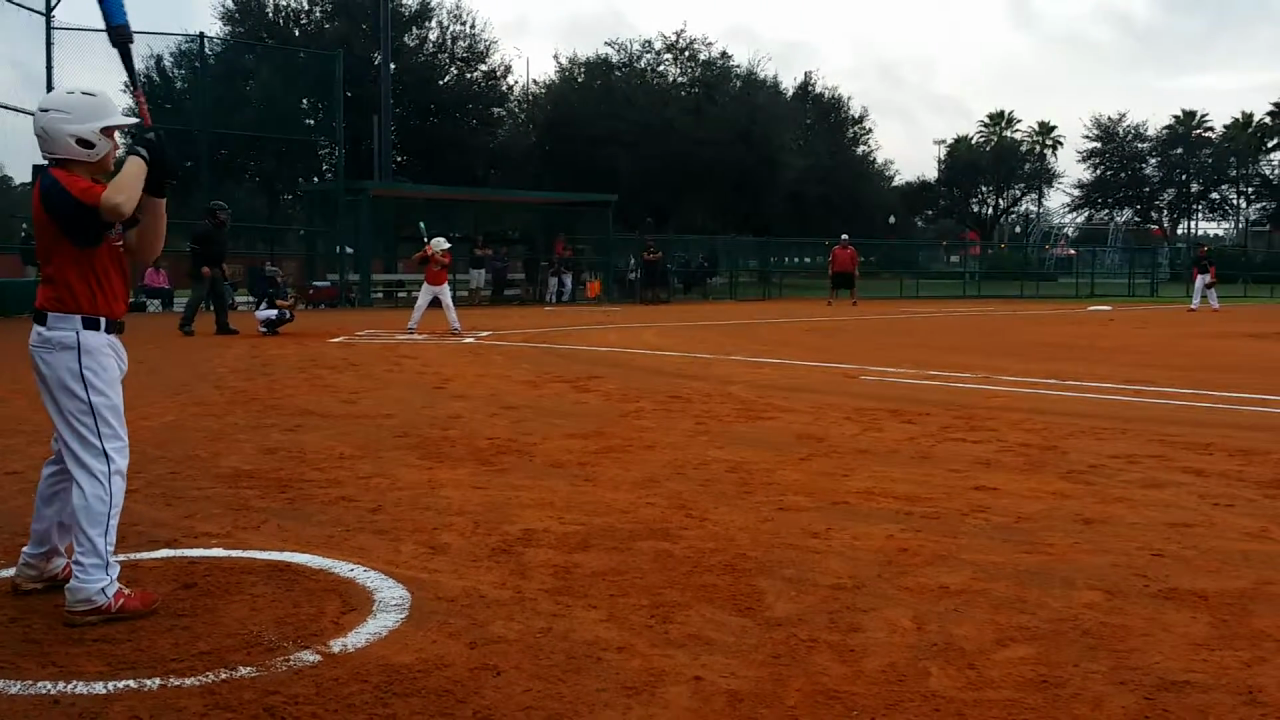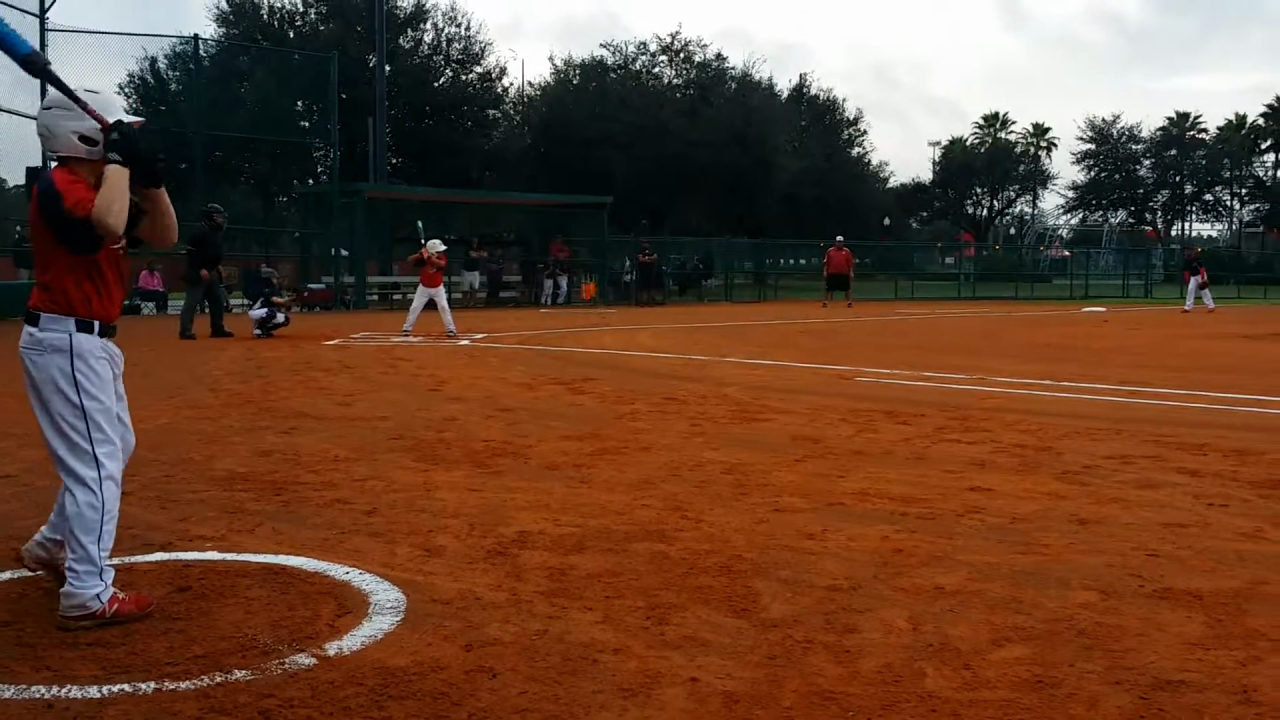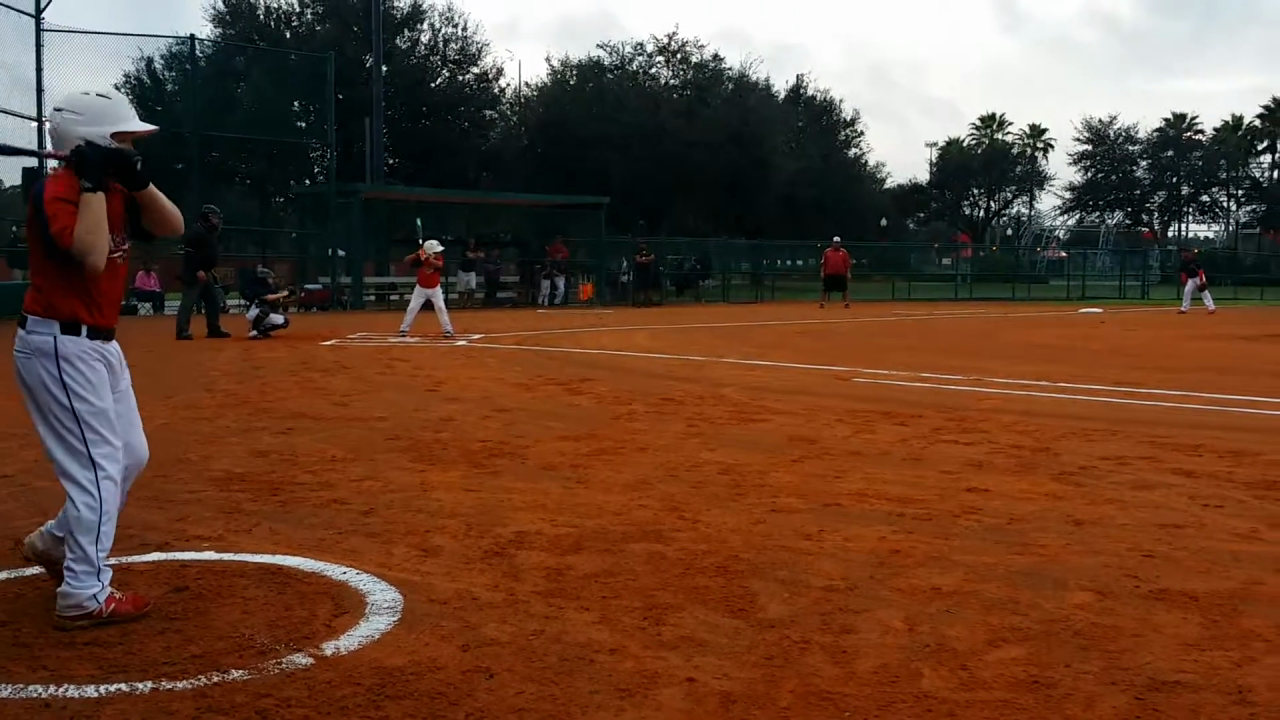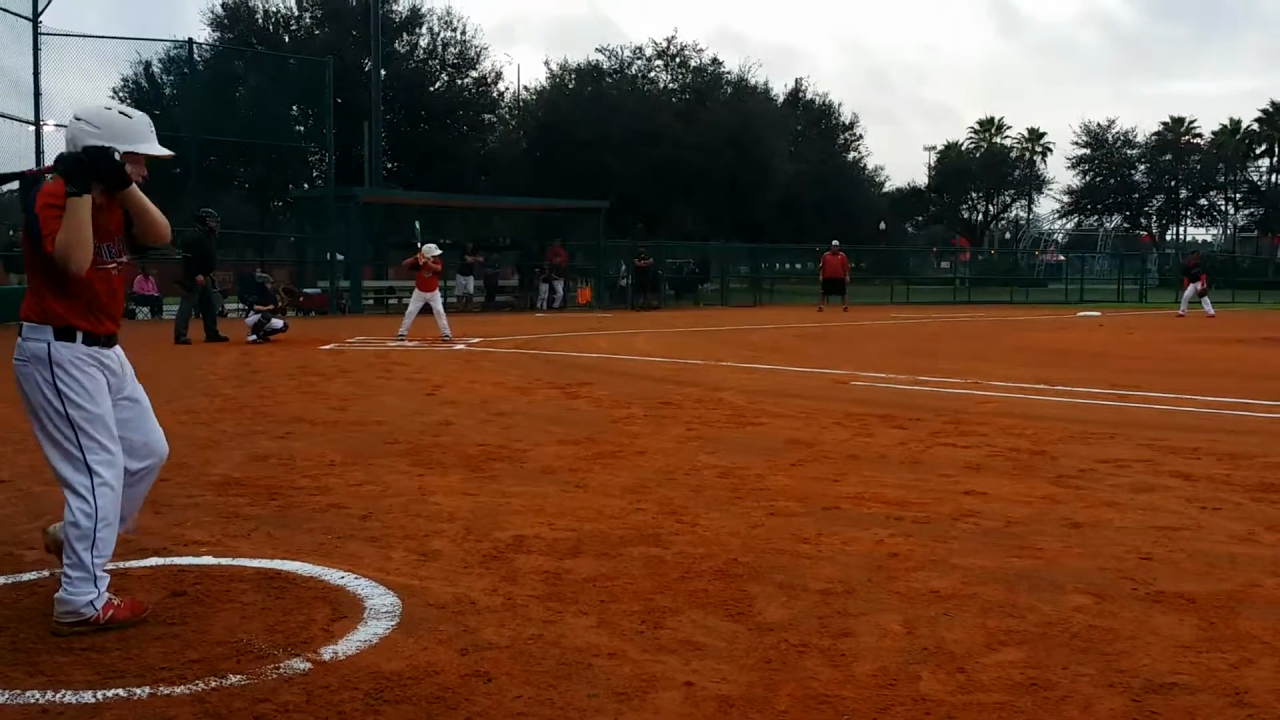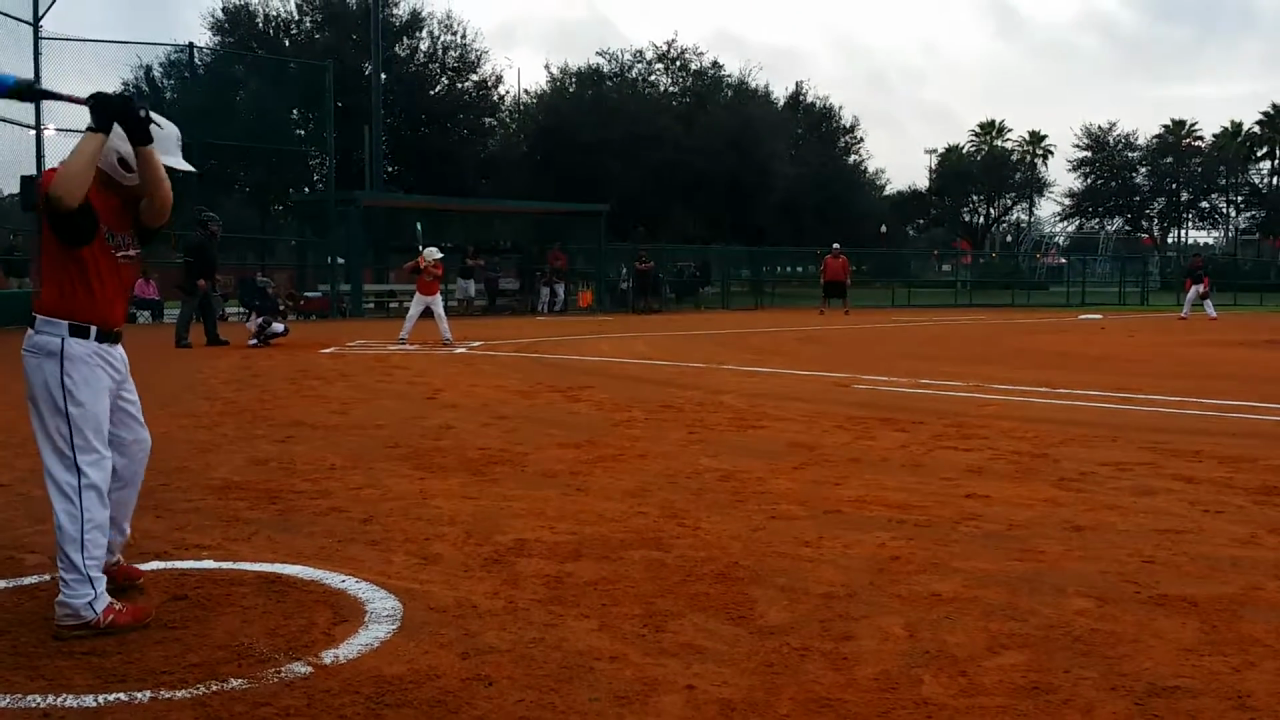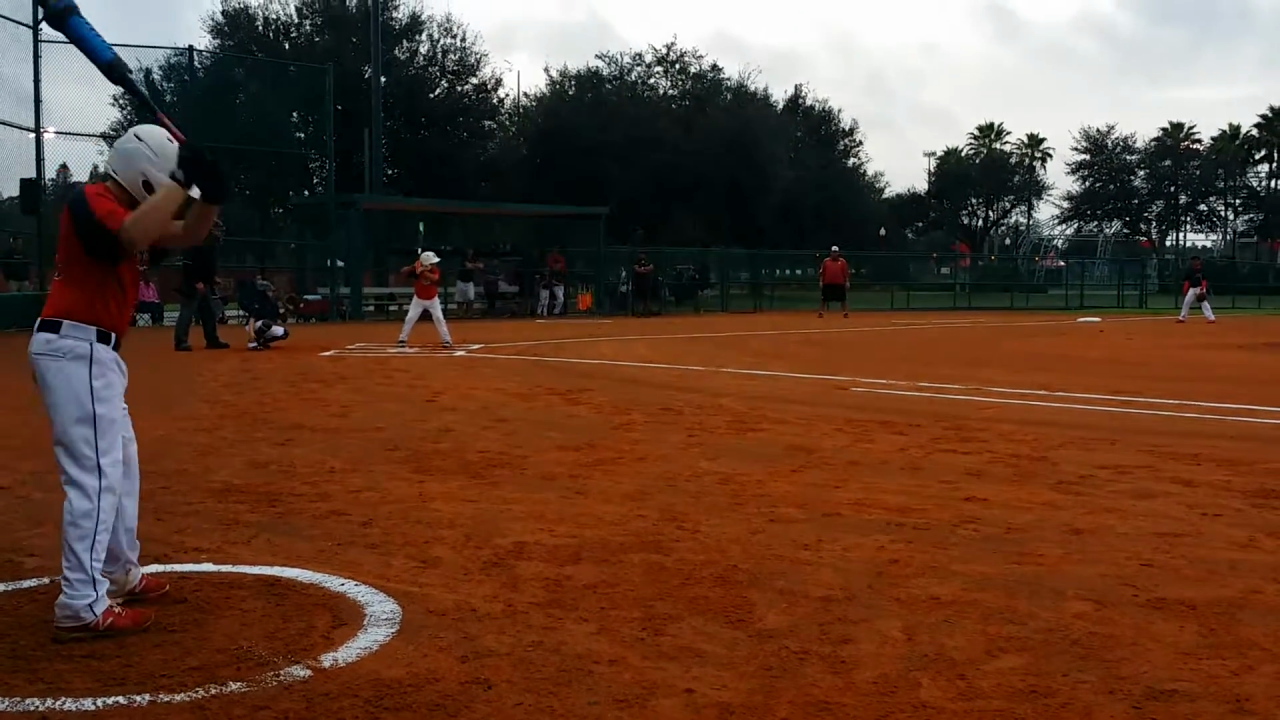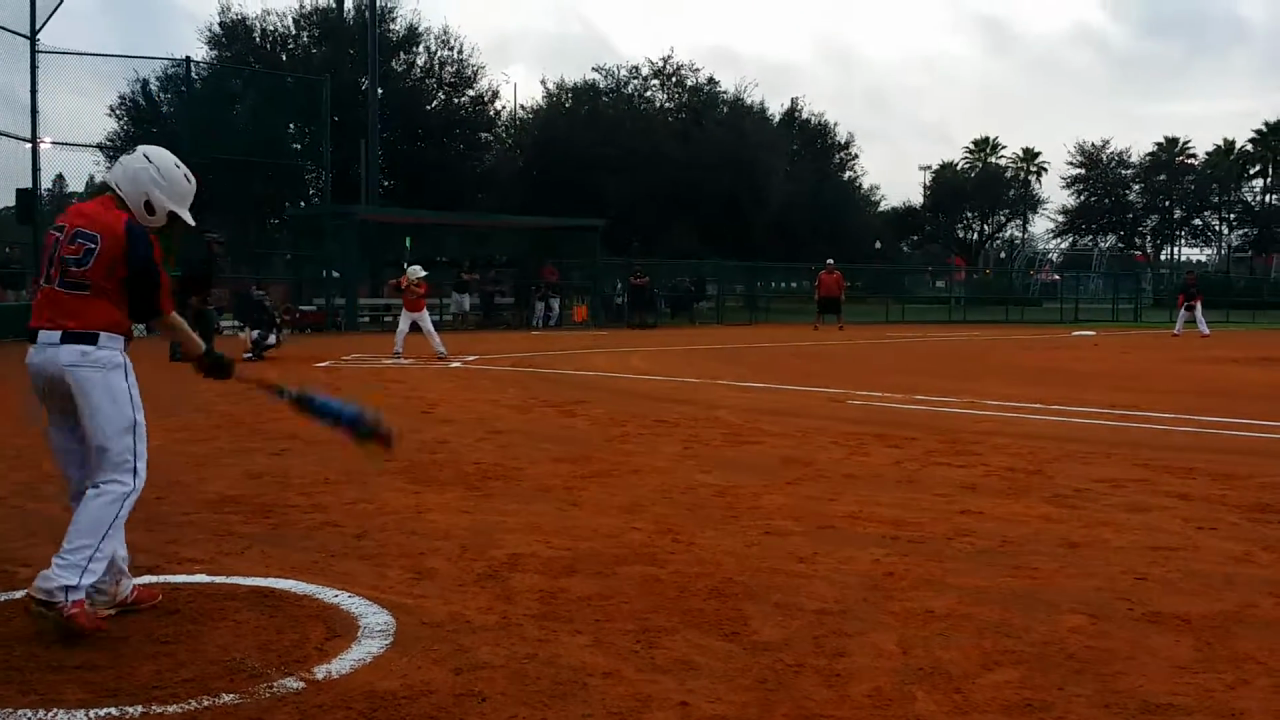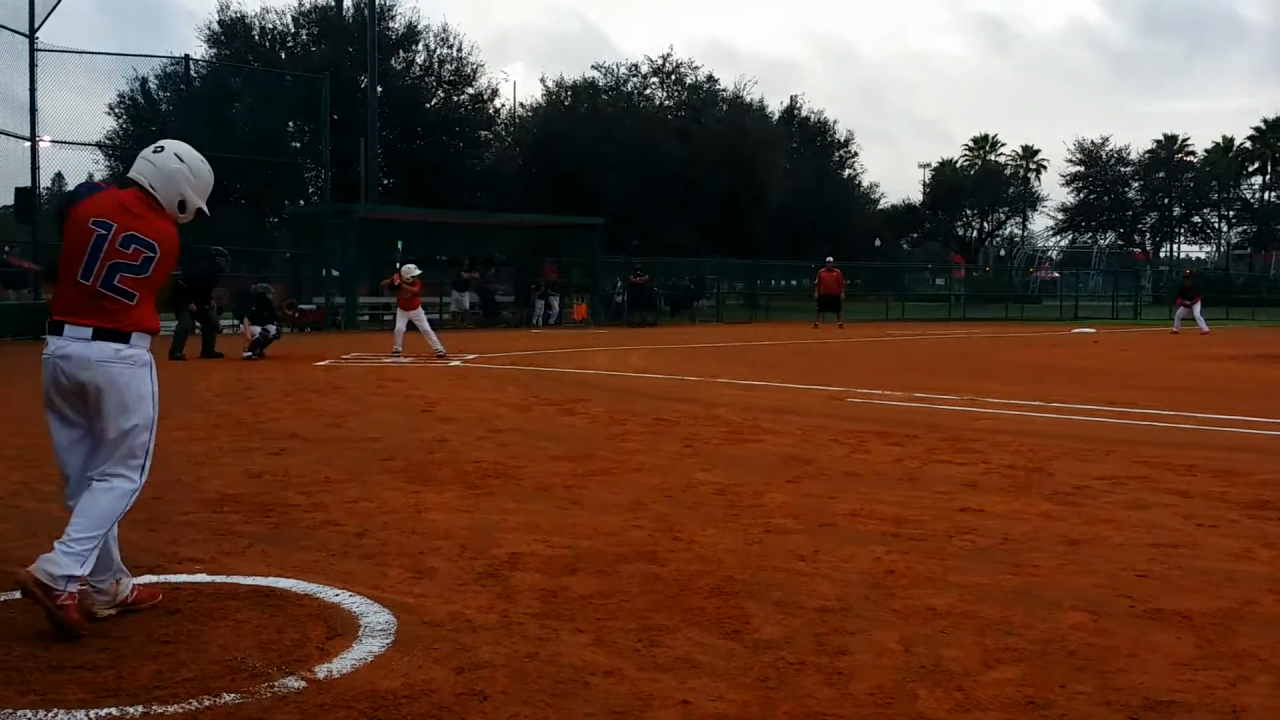
dt=0.2s
person 1, frame 1
left shoulder: (90, 190)
right shoulder: (58, 185)
left elbow: (146, 251)
right elbow: (119, 206)
left wrist: (155, 189)
right wrist: (142, 154)
left hip: (91, 338)
right hip: (75, 339)
left knee: (72, 454)
right knee: (103, 460)
left ankle: (40, 562)
right ankle: (91, 591)
person 1, frame 2
left shoulder: (97, 189)
right shoulder: (58, 186)
left elbow: (164, 236)
right elbow: (112, 224)
left wrist: (149, 178)
right wrist: (117, 160)
left hip: (90, 341)
right hip: (65, 342)
left knee: (113, 449)
right knee: (96, 464)
left ankle: (52, 545)
right ankle: (86, 596)
person 1, frame 3
left shoulder: (114, 194)
right shoulder: (55, 193)
left elbow: (173, 226)
right elbow: (93, 257)
left wrist: (136, 179)
right wrist: (94, 185)
left hip: (98, 345)
right hip: (60, 346)
left knee: (129, 456)
right knee: (96, 467)
left ankle: (56, 541)
right ankle: (84, 597)
person 1, frame 4
left shoulder: (116, 205)
right shoulder: (50, 199)
left elbow: (160, 235)
right elbow: (76, 264)
left wrist: (120, 184)
right wrist: (80, 188)
left hip: (104, 351)
right hip: (58, 354)
left knee: (148, 452)
right knee: (99, 472)
left ankle: (76, 538)
right ankle: (81, 602)
person 1, frame 5
left shoulder: (129, 198)
right shoulder: (63, 181)
left elbow: (162, 207)
right elbow: (67, 195)
left wrist: (141, 141)
right wrist: (97, 130)
left hip: (106, 346)
right hip: (66, 348)
left knee: (130, 450)
right knee: (83, 471)
left ankle: (103, 553)
right ankle: (82, 604)
person 1, frame 6
left shoulder: (126, 208)
right shoulder: (89, 199)
left elbow: (187, 234)
right elbow: (134, 235)
left wrist: (209, 196)
right wrist: (180, 178)
left hip: (90, 351)
right hip: (76, 349)
left knee: (118, 463)
right knee: (95, 476)
left ankle: (119, 574)
right ankle: (82, 608)
person 1, frame 7
left shoulder: (69, 217)
right shoulder: (130, 232)
right elbow: (158, 311)
right wrist: (201, 353)
left hip: (44, 355)
right hip: (94, 358)
left knee: (92, 477)
right knee: (119, 476)
left ankle: (109, 584)
right ankle: (61, 588)
person 1, frame 8
left shoulder: (83, 201)
right shoulder: (168, 237)
left hip: (60, 351)
right hip: (121, 356)
left knee: (84, 476)
right knee: (121, 474)
left ankle: (108, 586)
right ankle: (58, 572)
